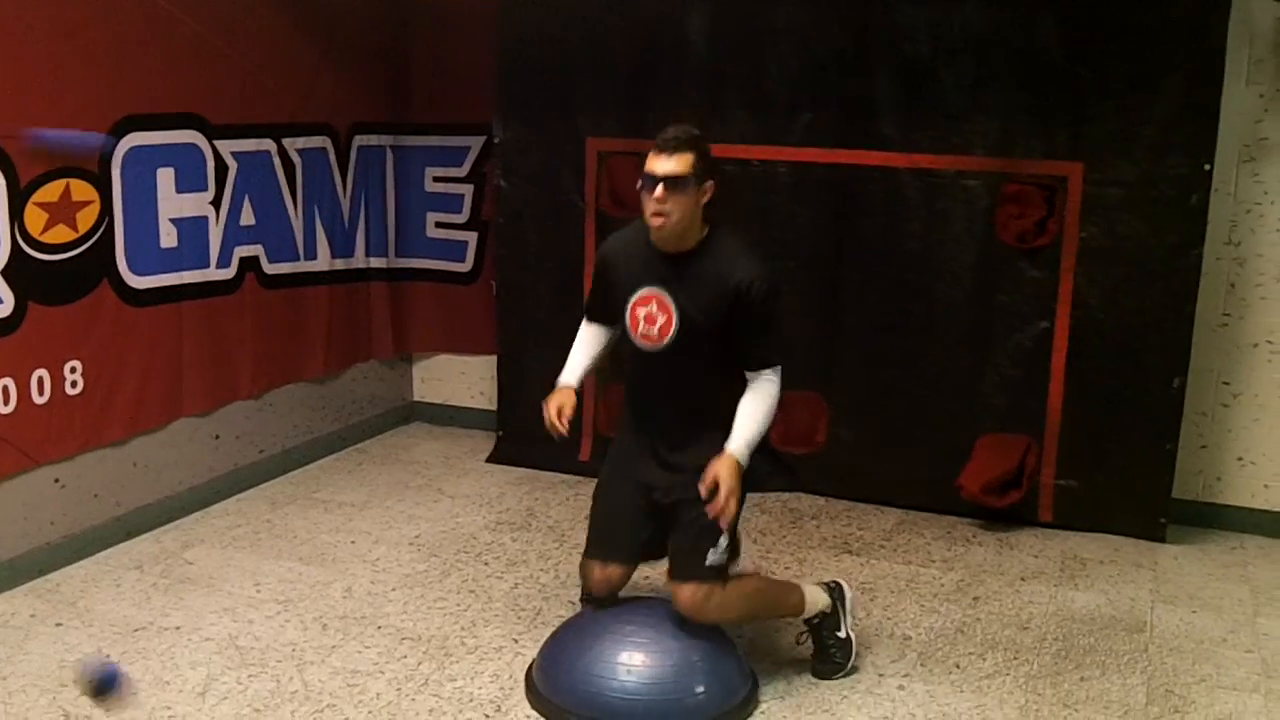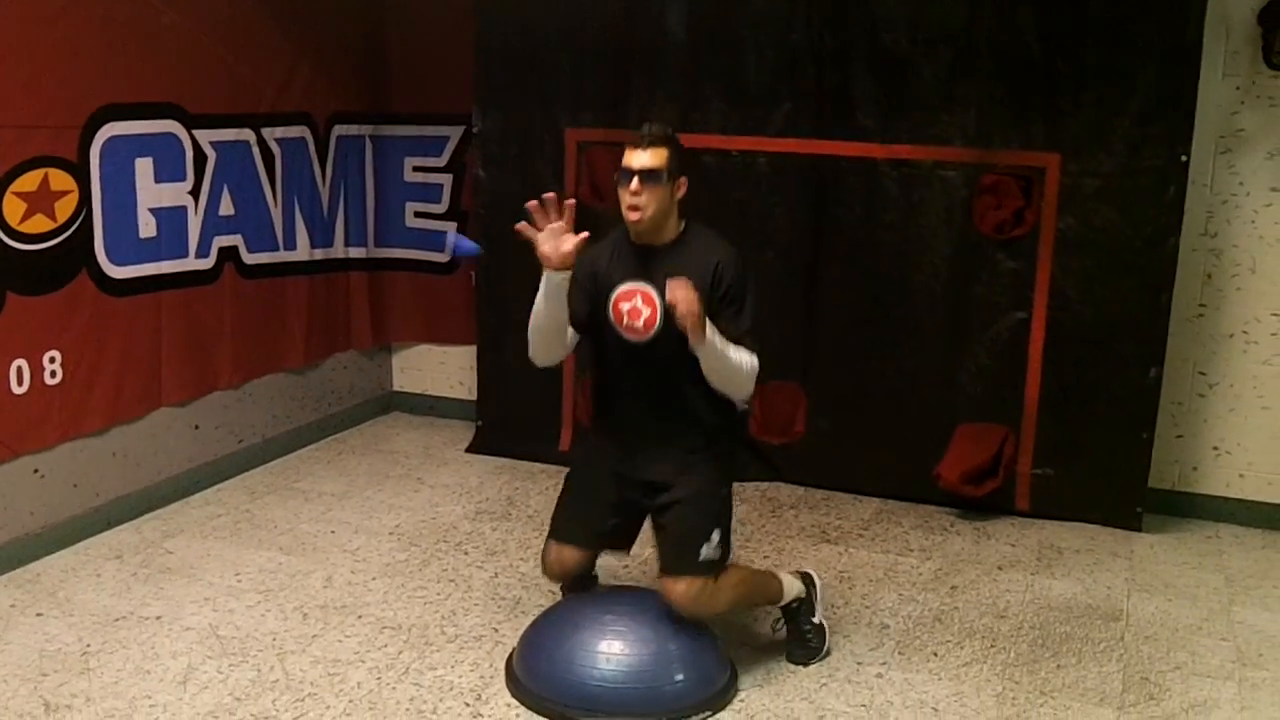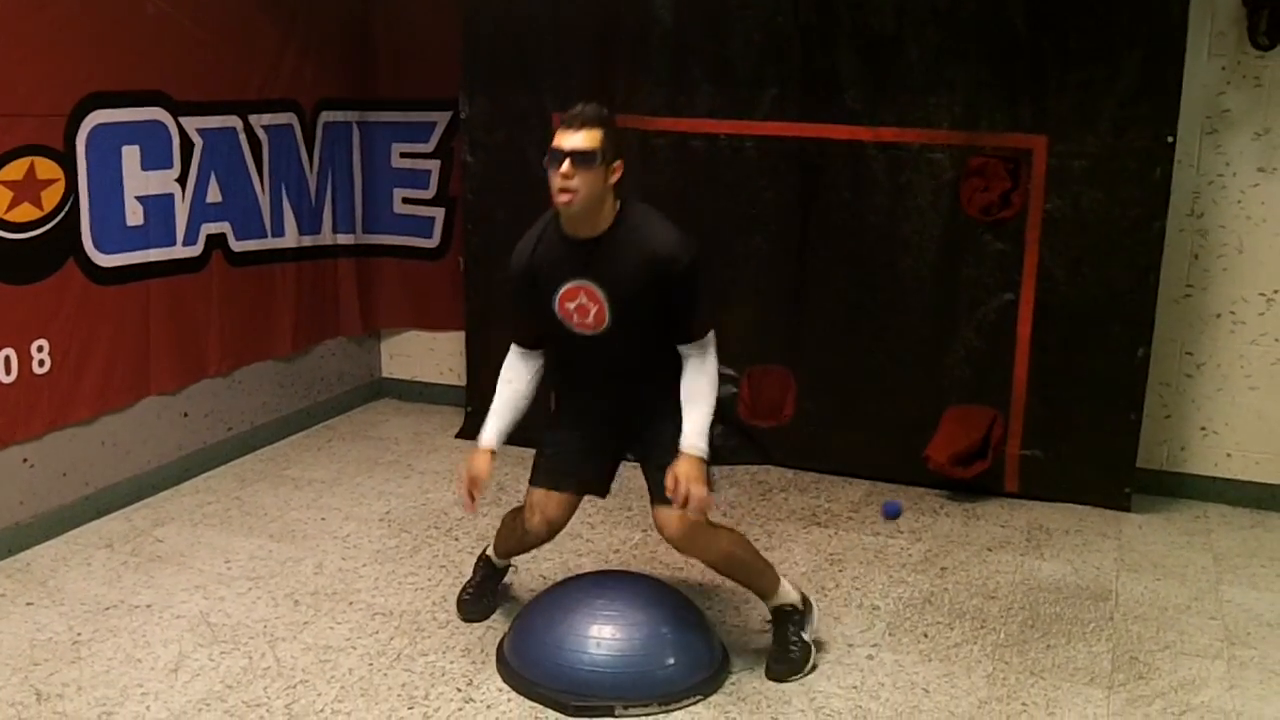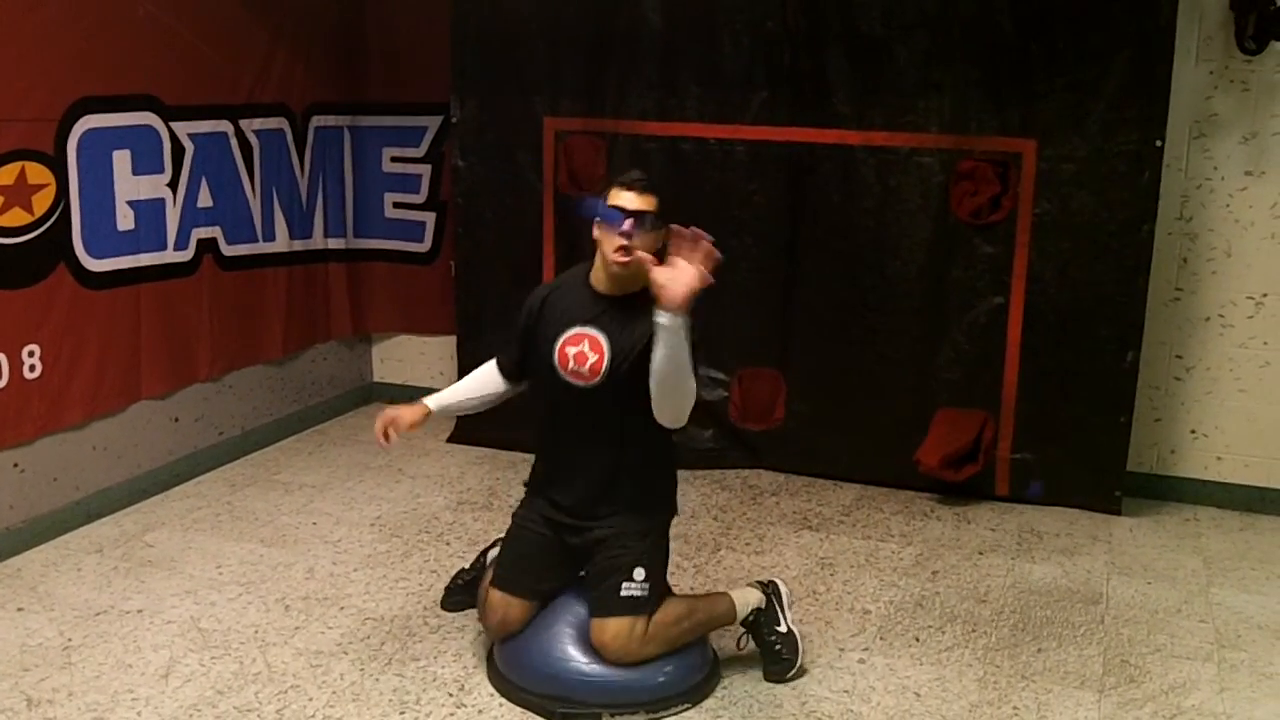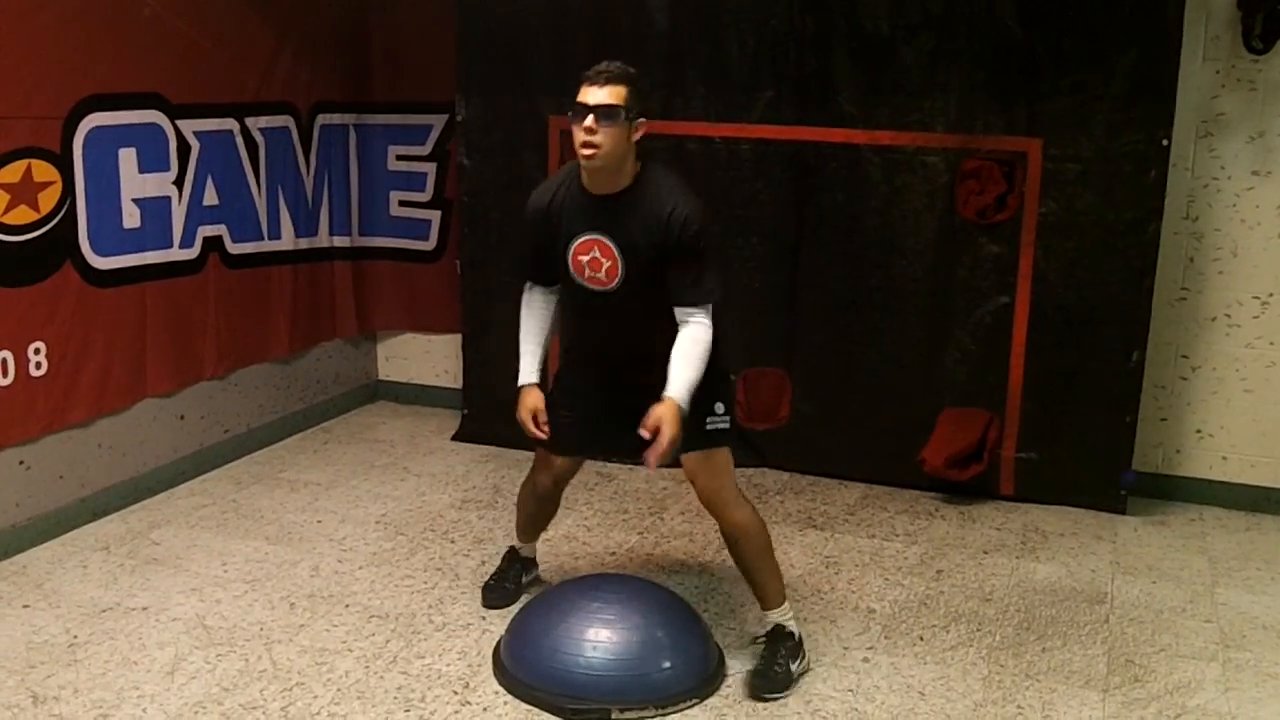
dt=1s
person 1, frame 1
left shoulder: (738, 276)
right shoulder: (619, 253)
left elbow: (765, 379)
left wrist: (735, 456)
right wrist: (569, 383)
left hip: (708, 455)
right hip: (639, 443)
left knee: (696, 601)
right knee: (600, 578)
left ankle: (822, 603)
right ankle: (603, 602)
person 1, frame 2
left shoulder: (714, 261)
right shoulder: (598, 258)
left elbow: (742, 383)
right elbow: (545, 354)
left wrist: (700, 333)
right wrist: (553, 274)
left hip: (693, 451)
right hip: (614, 444)
left knee: (689, 596)
right knee: (560, 564)
left ankle: (796, 593)
right ankle: (585, 575)
person 1, frame 3
left shoulder: (658, 248)
right shoulder: (534, 253)
left elbow: (698, 353)
right elbow: (527, 353)
left wrist: (692, 451)
right wrist: (487, 442)
left hip: (662, 401)
right hip: (583, 400)
left knee: (680, 526)
right knee: (540, 518)
left ankle: (790, 606)
right ankle: (493, 562)
person 1, frame 4
left shoulder: (658, 313)
right shoulder: (551, 300)
left elbow: (672, 414)
right elbow: (505, 377)
left wrist: (672, 314)
right wrist: (427, 407)
left hip: (630, 503)
right hip: (552, 494)
left knee: (617, 641)
right knee: (500, 622)
left ankle: (755, 603)
right ankle: (501, 558)
person 1, frame 5
left shoulder: (673, 209)
right shoulder: (550, 201)
left elbow: (695, 322)
right elbow: (541, 291)
left wrist: (674, 401)
right wrist: (529, 379)
left hip: (674, 368)
right hip: (589, 365)
left knee: (718, 492)
right knee: (547, 473)
left ankle: (783, 631)
right ankle: (521, 559)
